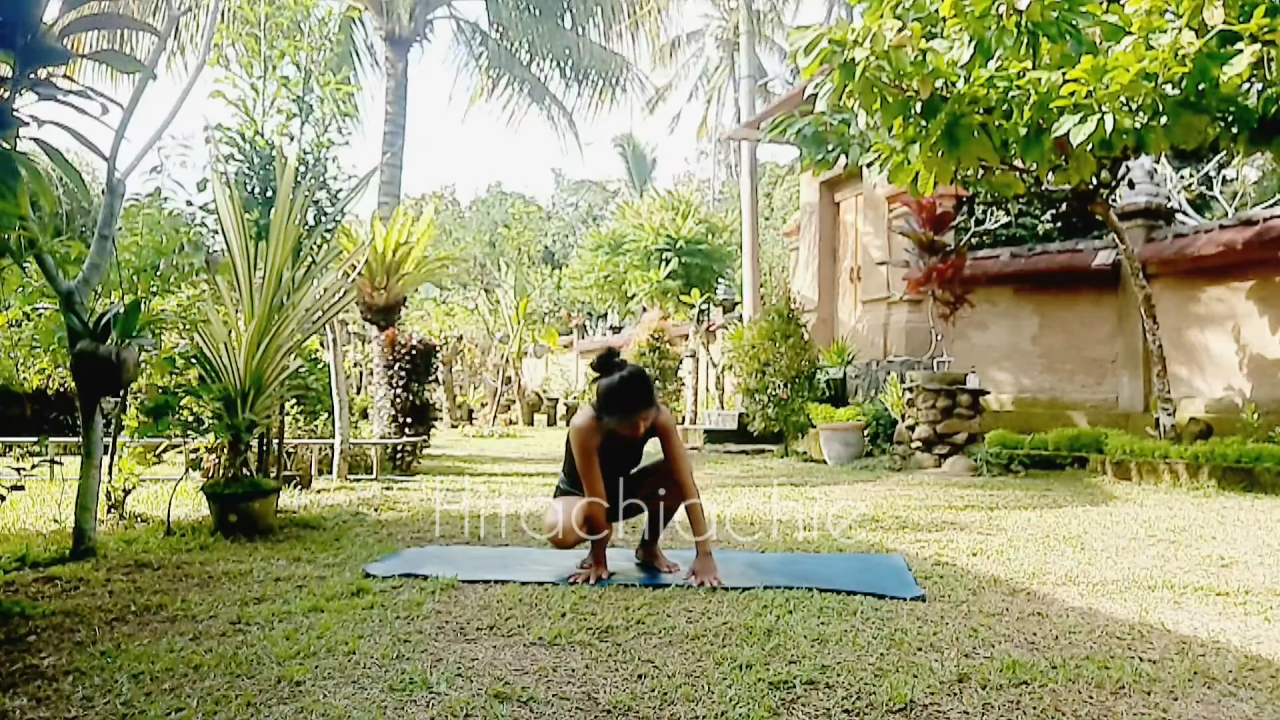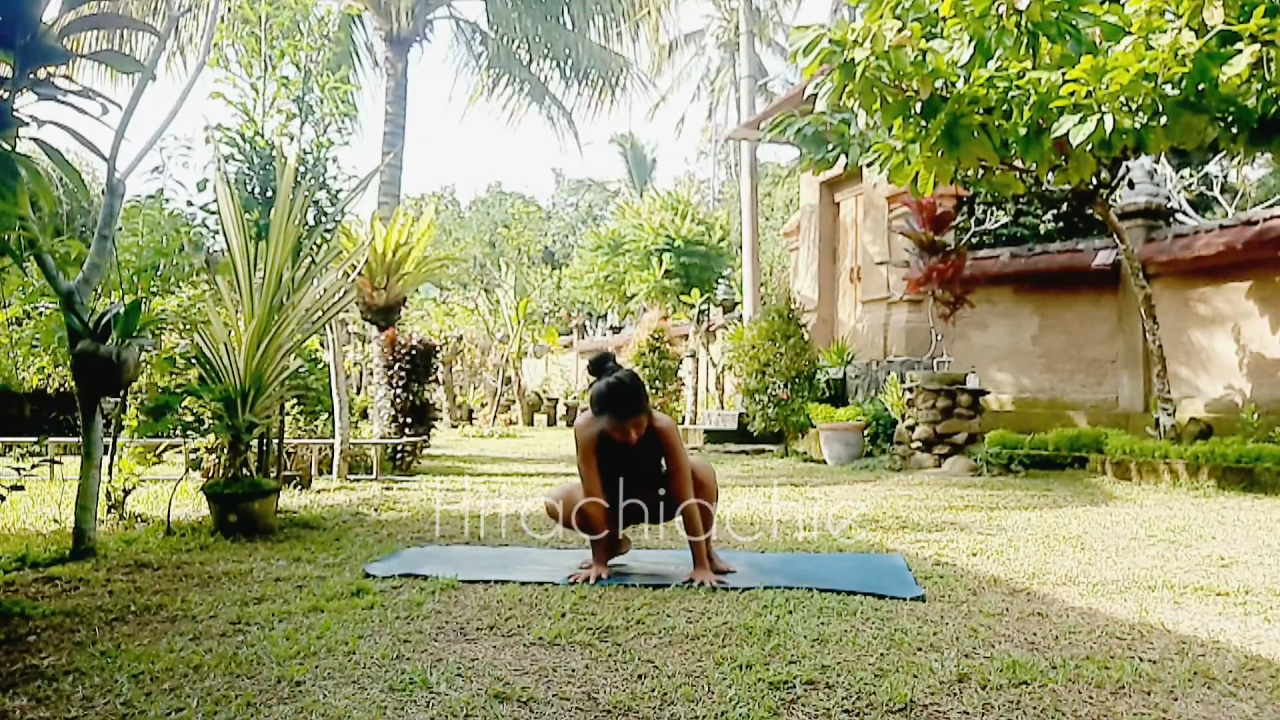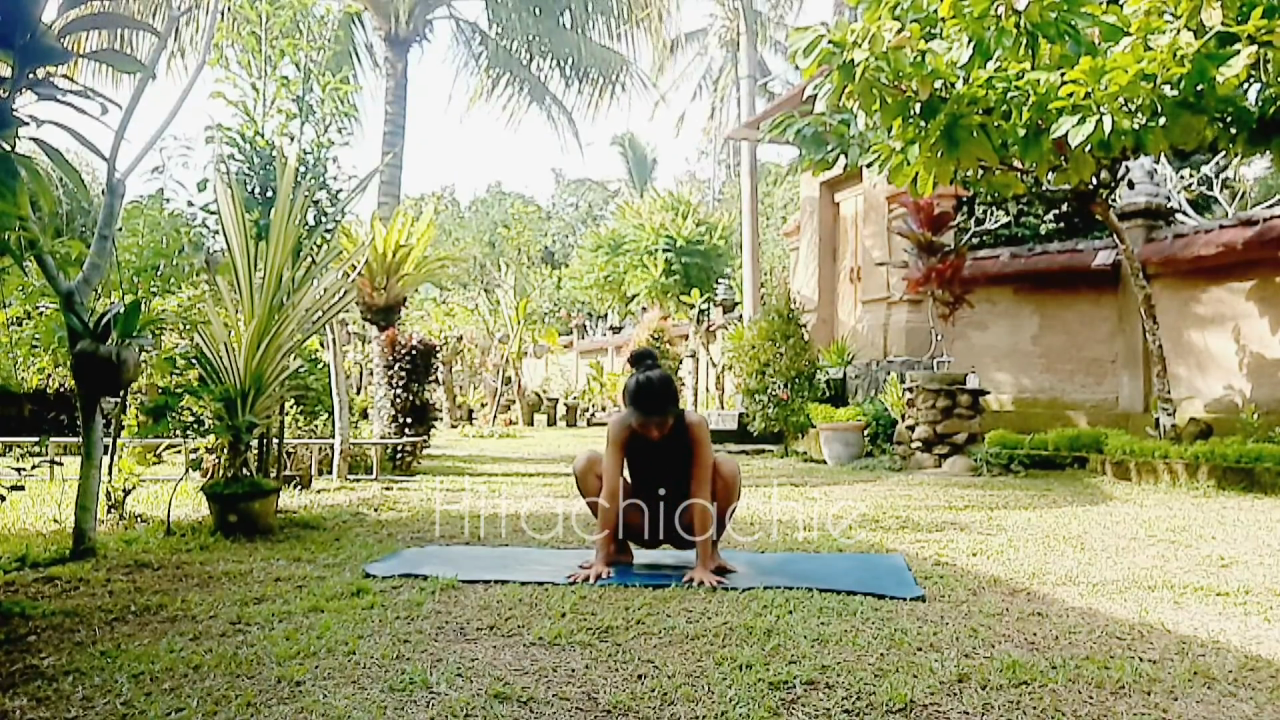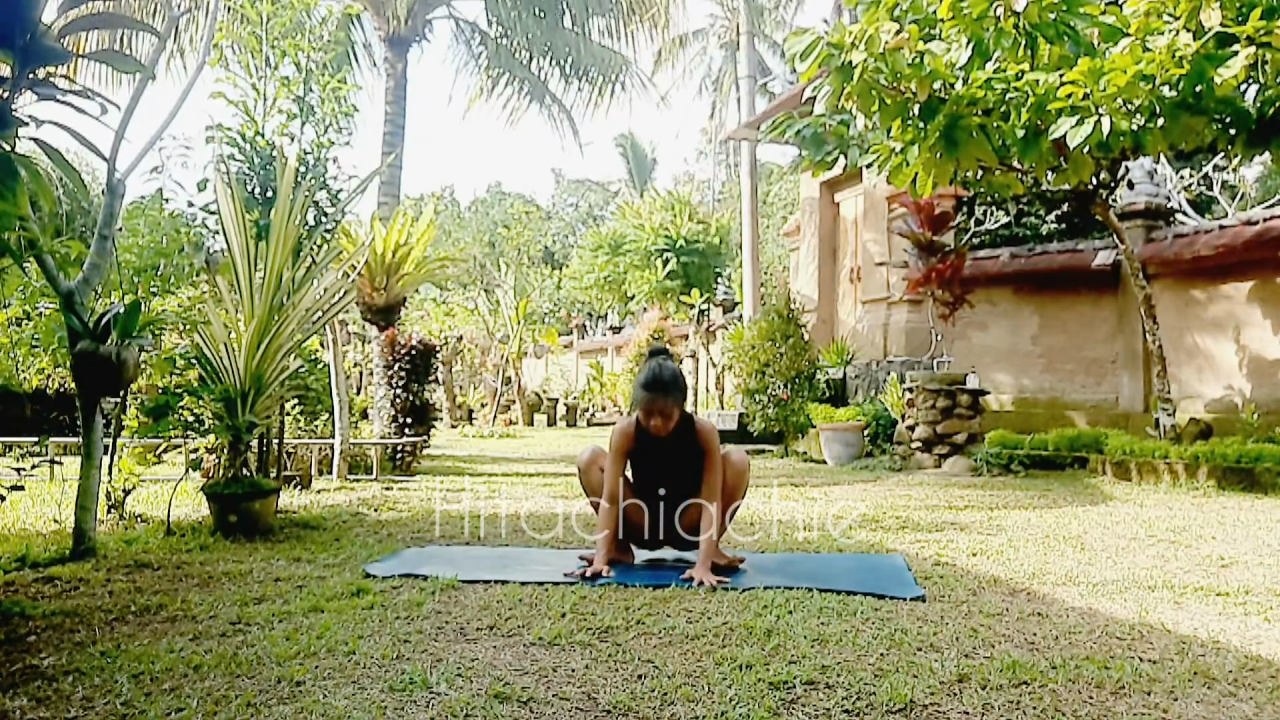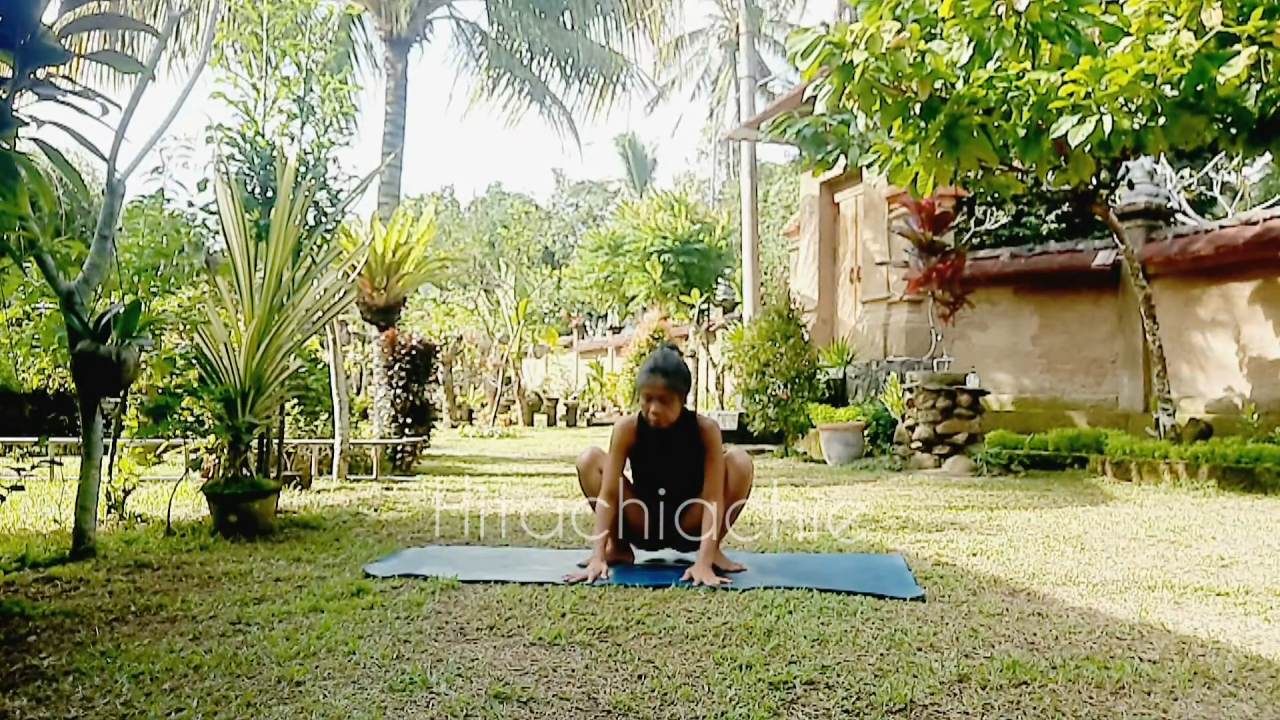
dt=1s
person 1, frame 1
left shoulder: (660, 418)
right shoulder: (585, 426)
left elbow: (686, 483)
right elbow: (595, 501)
left wrist: (704, 554)
right wrist: (598, 563)
left hip: (621, 490)
right hip: (578, 494)
left knee: (674, 473)
right knee: (560, 534)
left ankle: (649, 547)
right ankle: (601, 536)
person 1, frame 2
left shoulder: (663, 427)
right shoulder: (587, 427)
left elbow: (685, 498)
right elbow: (593, 499)
left wrist: (701, 565)
right wrist: (599, 561)
left hip: (658, 499)
right hip: (614, 503)
left knee: (701, 471)
right knee: (558, 502)
left ankle: (707, 553)
right ankle: (614, 541)
person 1, frame 3
left shoulder: (693, 425)
right shoulder: (620, 426)
left elbow: (702, 495)
right elbow: (610, 492)
left wrist: (702, 565)
right wrist: (600, 559)
left hip: (685, 524)
right hip: (642, 525)
left knee: (726, 468)
right knee: (586, 464)
left ankle: (711, 551)
right ankle: (618, 548)
person 1, frame 4
left shoulder: (703, 432)
right shoulder: (625, 431)
left elbow: (710, 501)
right elbow: (610, 498)
left wrist: (703, 565)
right wrist: (601, 558)
left hip: (688, 527)
right hip: (643, 526)
left knee: (737, 460)
right knee: (590, 459)
left ankle: (711, 548)
right ankle: (619, 547)
person 1, frame 5
left shoulder: (705, 429)
right shoulder: (627, 428)
left elbow: (713, 499)
right elbow: (608, 493)
left wrist: (704, 563)
right wrist: (597, 557)
left hip: (689, 527)
right hip: (643, 525)
left knee: (740, 462)
right knee: (589, 460)
left ankle: (713, 550)
right ankle: (618, 546)
